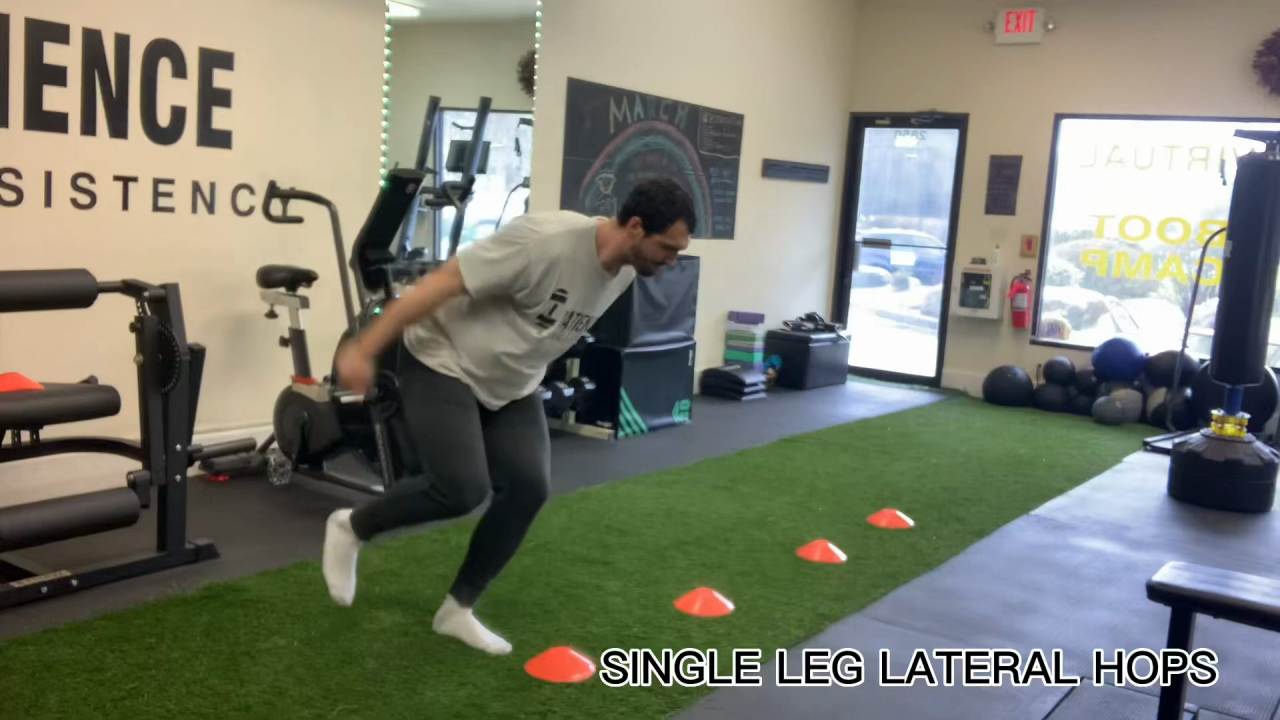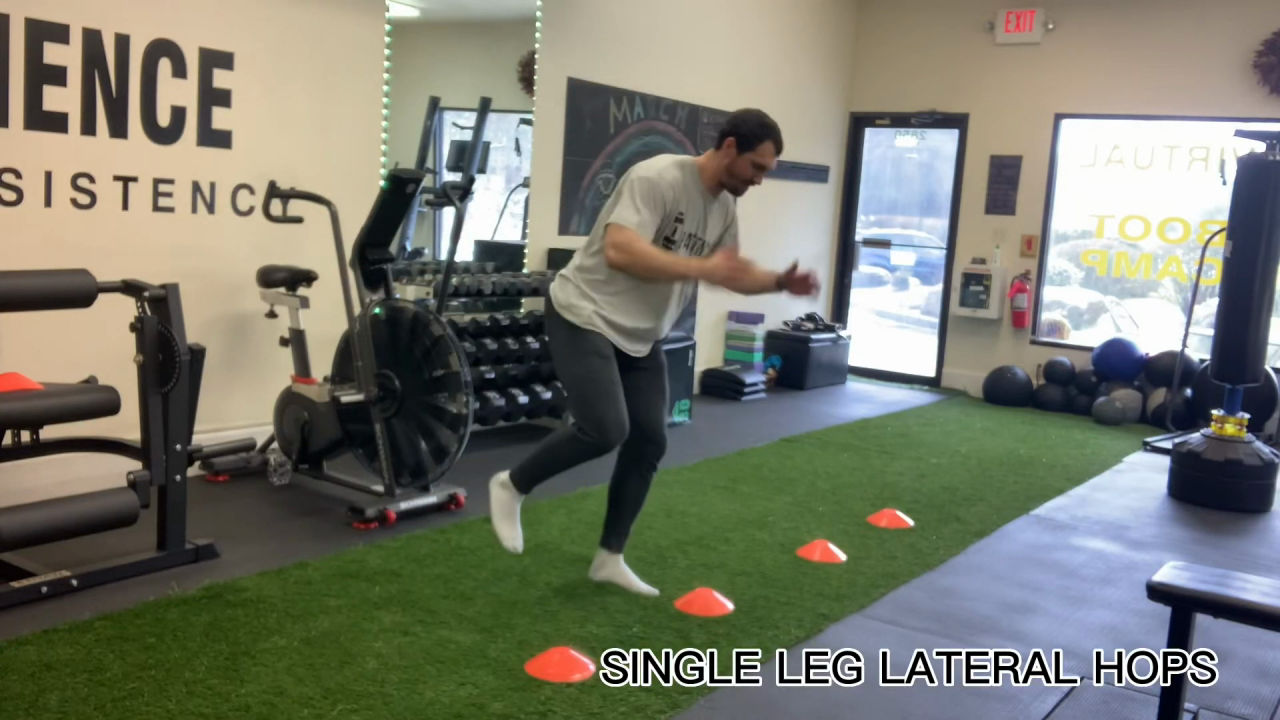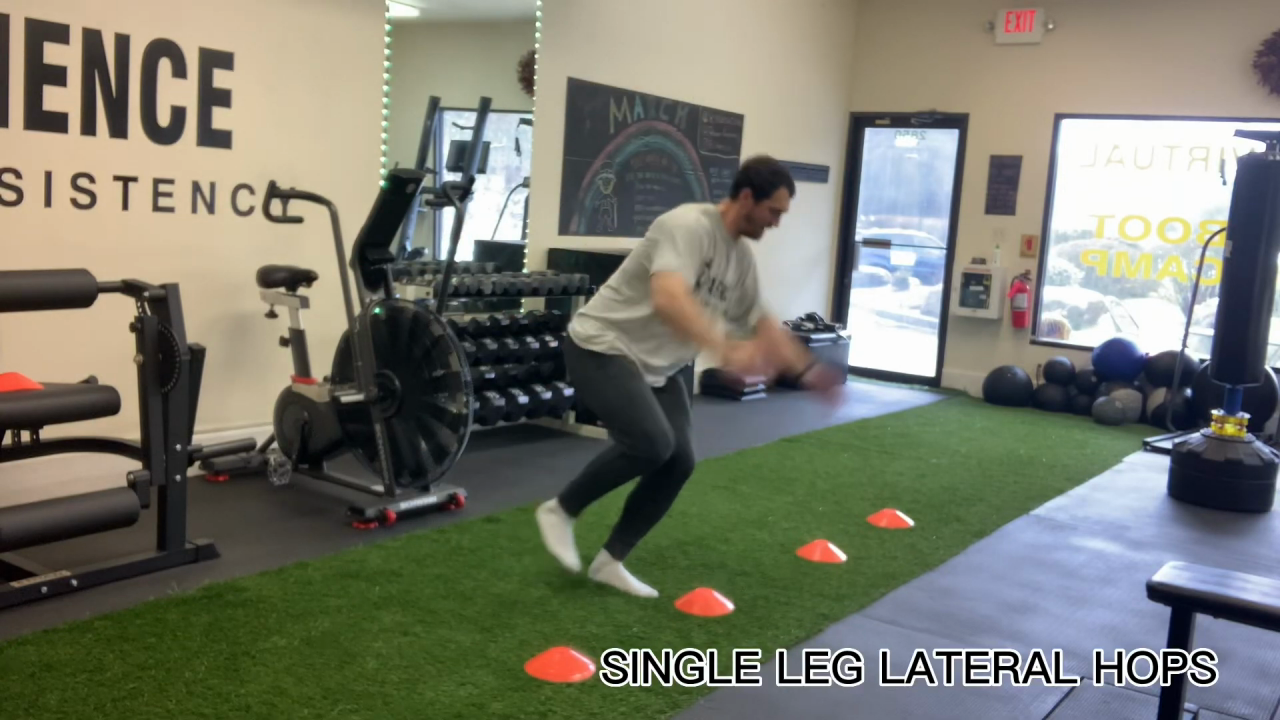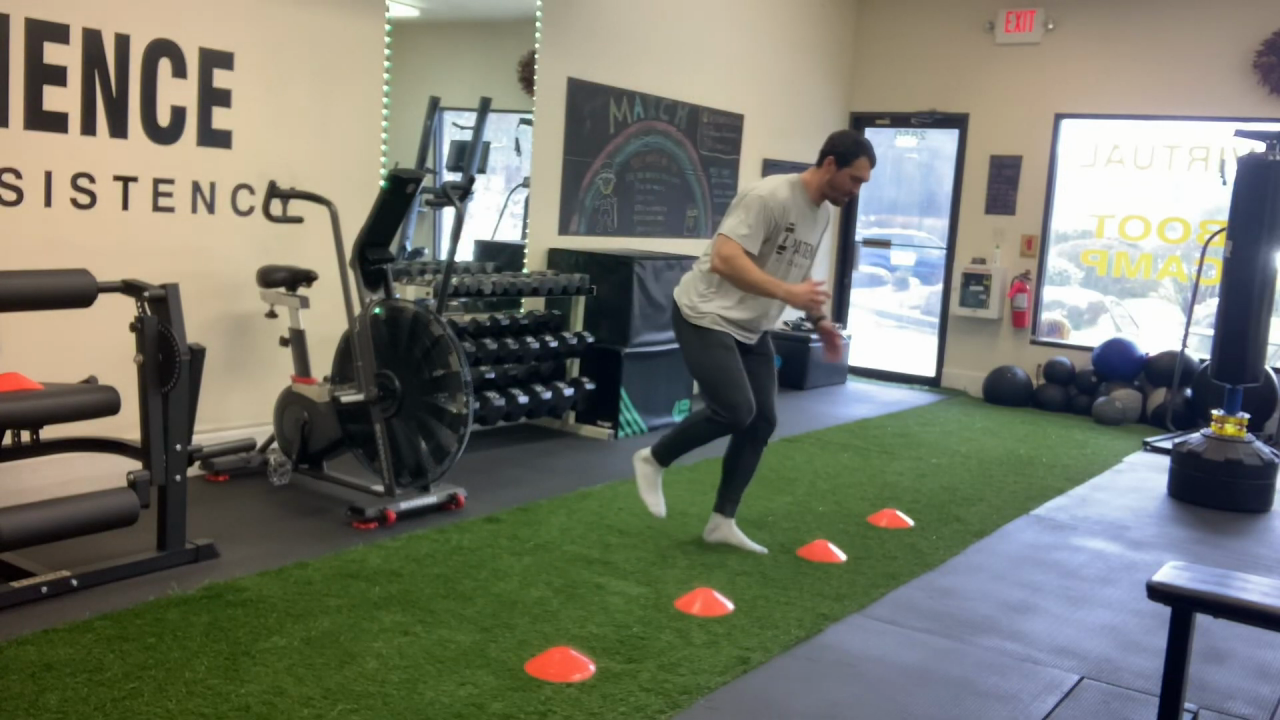
dt=1s
person 1, frame 1
left shoulder: (622, 272)
right shoulder: (546, 241)
right elbow: (444, 283)
left wrist: (525, 360)
right wrist: (366, 348)
left hip: (509, 384)
right hip: (442, 363)
left knee: (528, 489)
right knee: (461, 491)
left ankle: (457, 609)
right ankle: (353, 527)
person 1, frame 2
left shoulder: (725, 207)
right shoulder: (656, 178)
left elbow: (735, 270)
right elbow: (618, 249)
left wrist: (778, 282)
right wrist: (701, 269)
left hip: (639, 333)
right hip: (585, 316)
left knee: (649, 443)
right knee: (605, 430)
left ankle: (610, 558)
right ankle: (512, 485)
person 1, frame 3
left shoulder: (739, 256)
right shoulder: (687, 226)
left elbow: (759, 322)
right elbow: (668, 295)
left wrist: (805, 368)
right wrist: (725, 350)
left hip: (655, 362)
right hip: (602, 348)
left knee: (678, 463)
right knee: (653, 445)
left ankle: (610, 562)
right ankle: (561, 510)
person 1, frame 4
left shoulder: (824, 214)
right shoulder: (768, 197)
right elbow: (724, 258)
left wrist: (820, 320)
right wrist: (787, 295)
left hip: (752, 327)
right hip: (707, 316)
left knee: (761, 421)
right knee: (735, 411)
left ankle: (722, 522)
right ankle: (653, 459)
